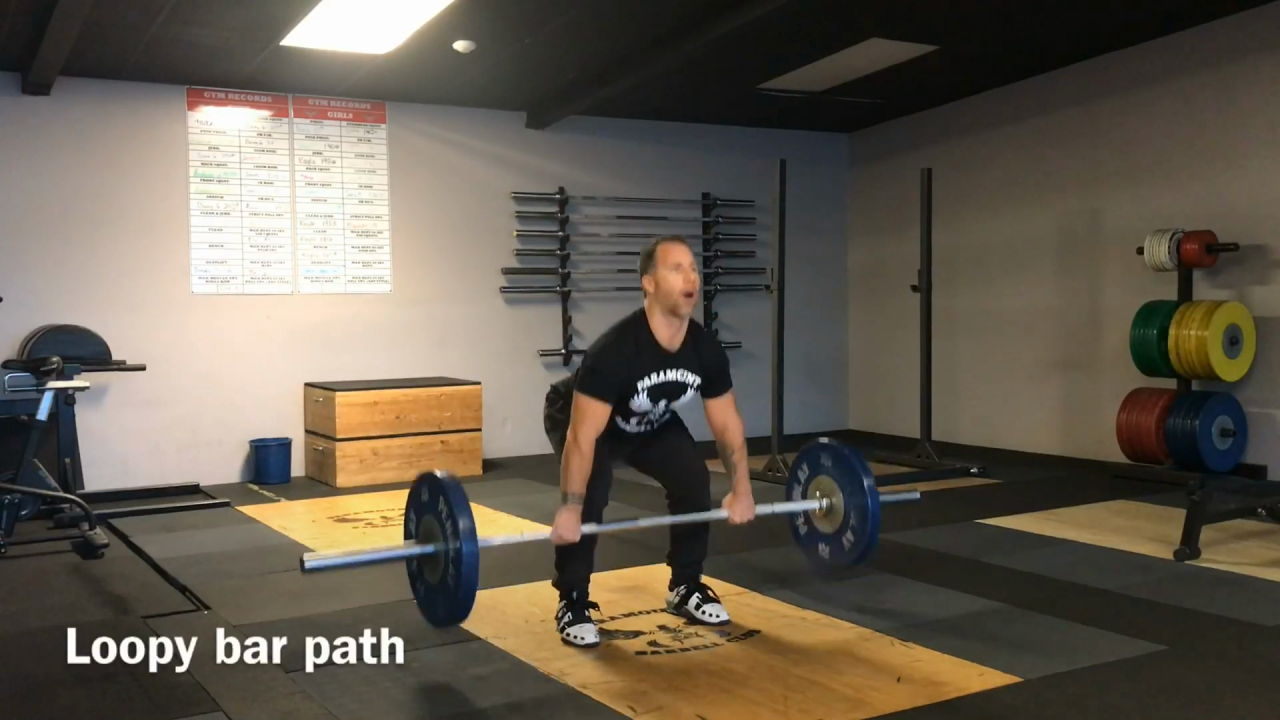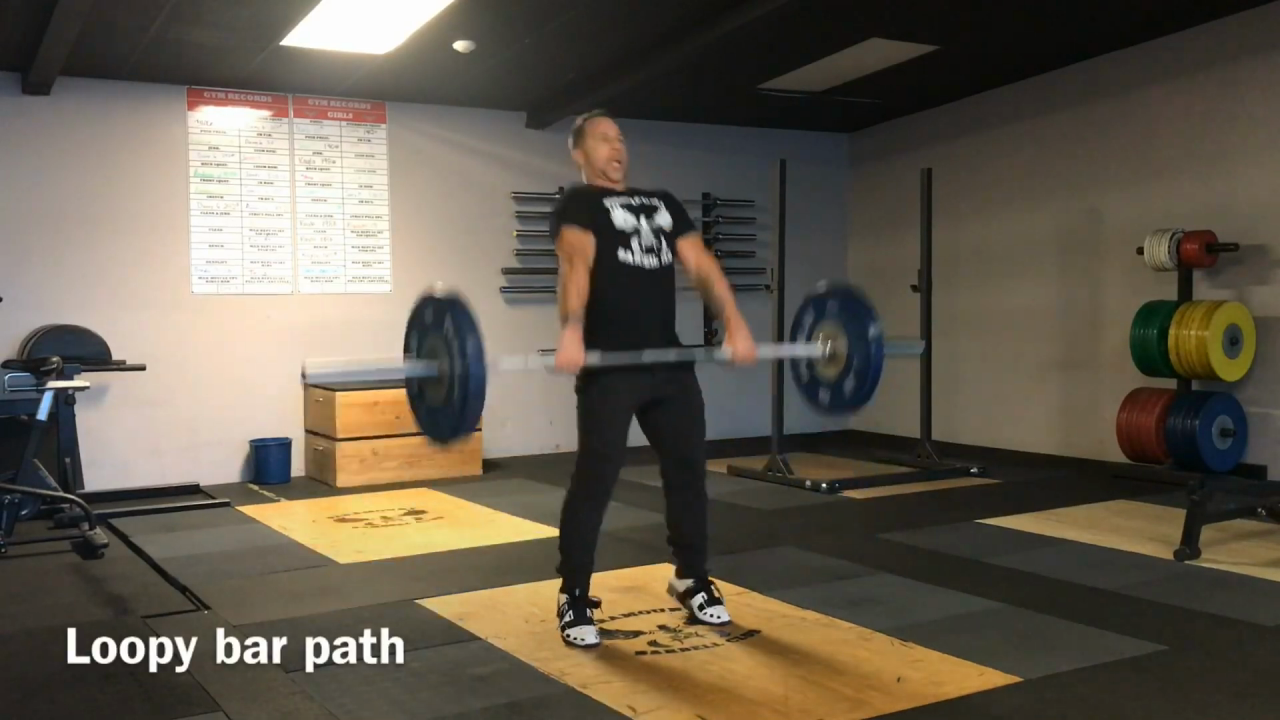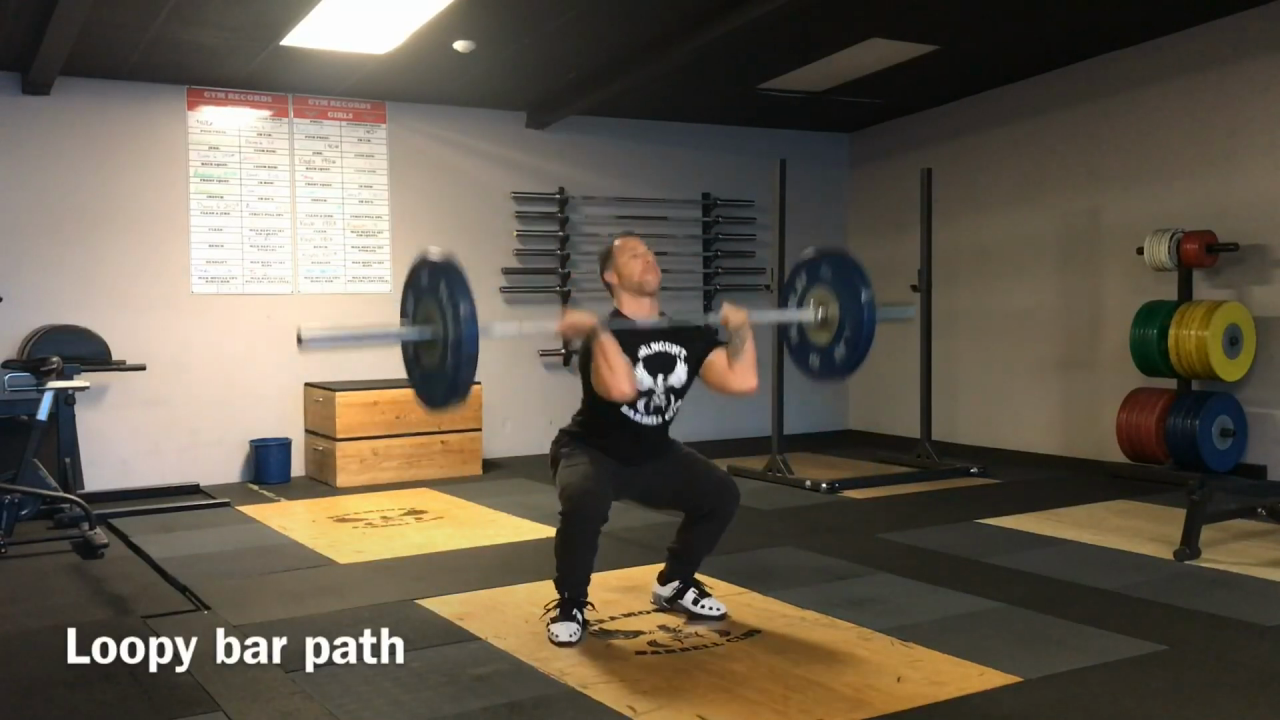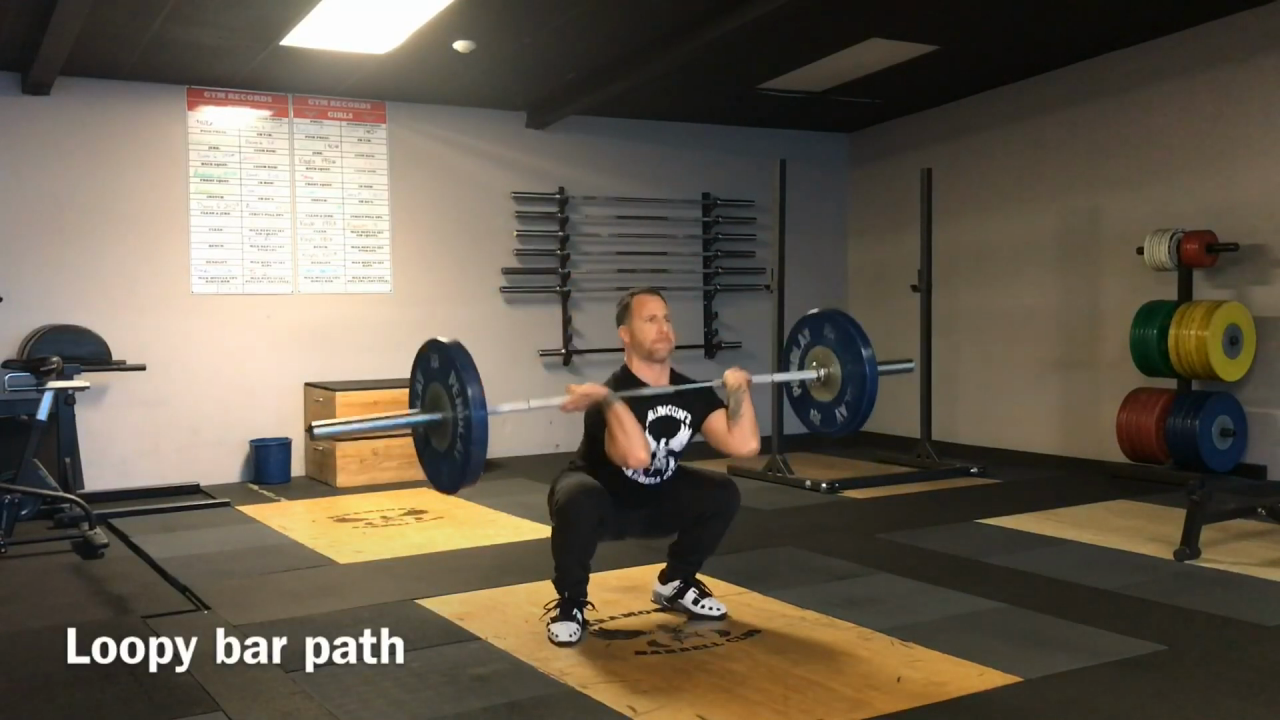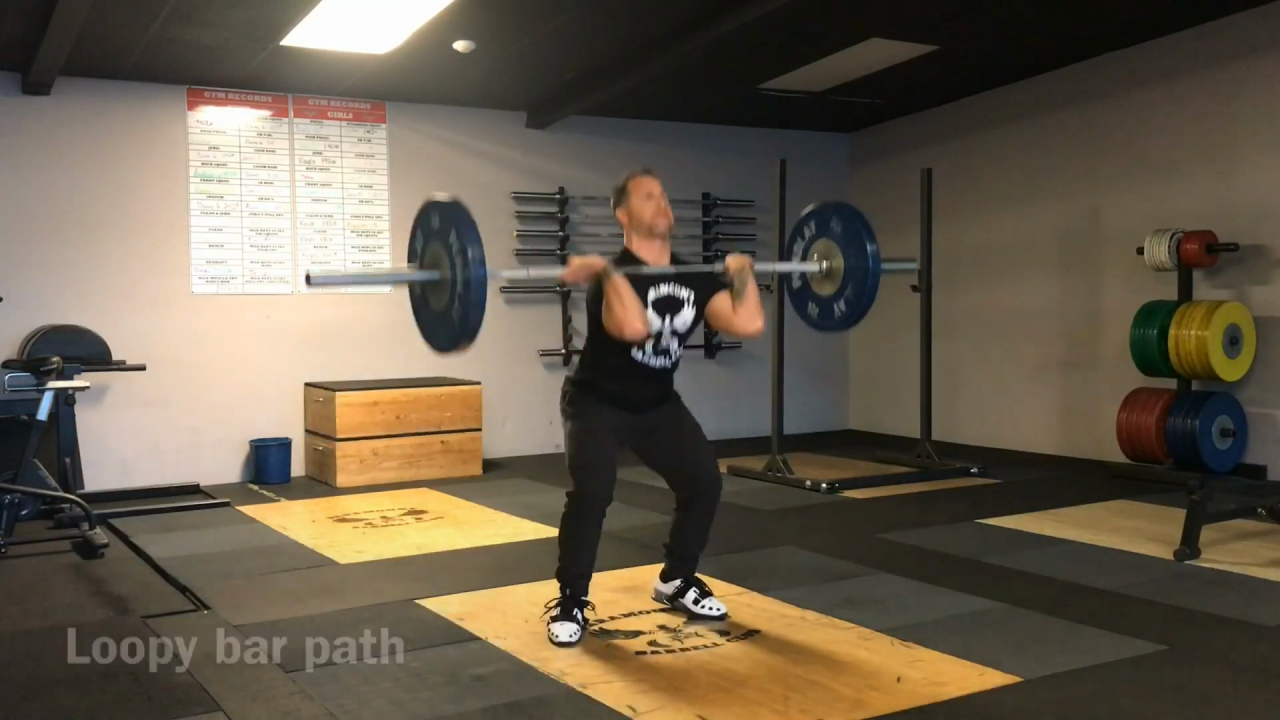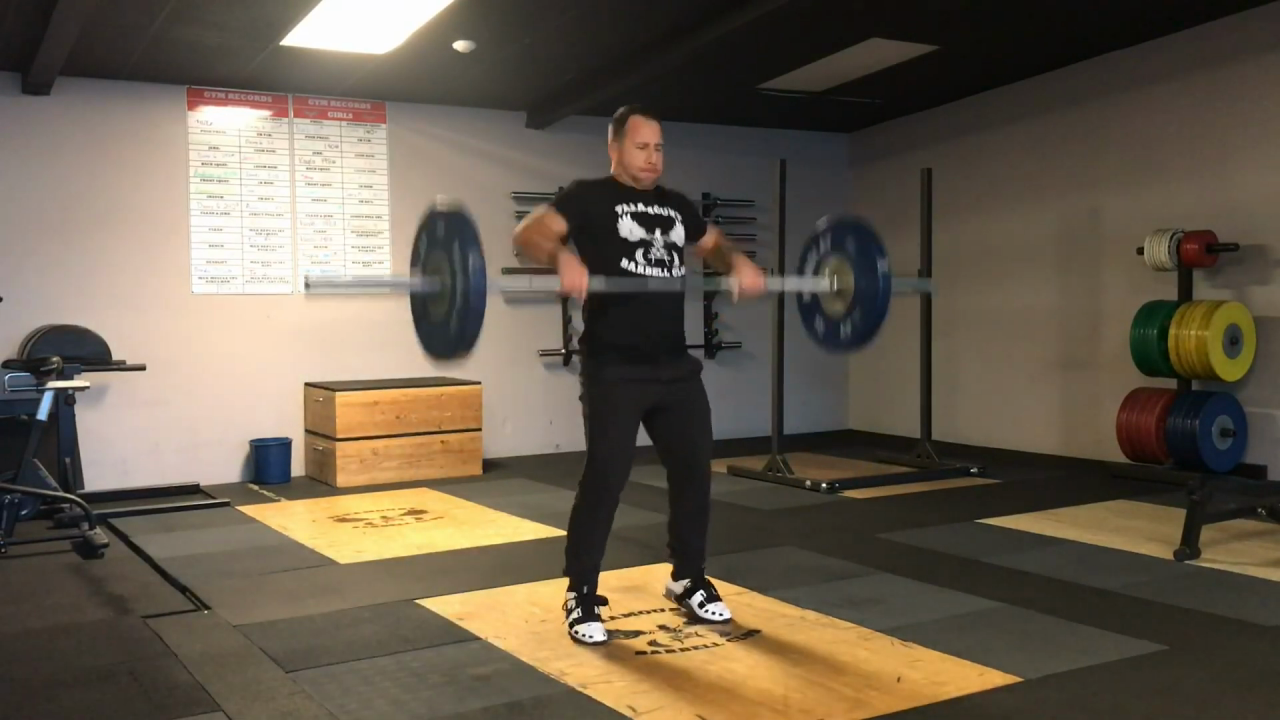
dt=0.5s
person 1, frame 1
left shoulder: (706, 350)
right shoulder: (615, 350)
left elbow: (727, 424)
right elbow: (583, 437)
left wrist: (741, 491)
right wrist: (569, 511)
left hip: (650, 422)
right hip: (577, 415)
left knee: (692, 479)
right knee: (591, 490)
left ankle: (686, 588)
right ankle: (572, 604)
person 1, frame 2
left shoulder: (660, 202)
right shoulder: (582, 202)
left elbow: (702, 265)
right elbow: (576, 260)
left wrist: (735, 324)
right wrist: (572, 331)
left hip: (669, 360)
right hip: (610, 364)
left knee: (686, 470)
right knee: (598, 476)
left ankle: (691, 581)
right ankle: (575, 601)
person 1, frame 3
left shoulder: (686, 336)
right shoulder: (607, 333)
left elbow: (743, 380)
right elbow: (620, 388)
left wrist: (737, 326)
right wrist: (595, 329)
left hip: (652, 454)
right hip: (590, 451)
left knee: (721, 493)
right knee: (586, 500)
left ankle: (674, 582)
right ankle: (569, 603)
person 1, frame 4
left shoulder: (691, 394)
right shoulder: (613, 398)
left elbow: (745, 444)
right elbow: (636, 456)
left wrist: (737, 389)
right wrist: (606, 399)
left hip: (653, 499)
right hip: (594, 492)
left knee: (722, 496)
right knee: (580, 506)
left ankle: (675, 583)
right ankle: (569, 603)
person 1, frame 5
left shoulder: (694, 278)
right shoulder: (614, 276)
left elbow: (749, 323)
right elbow: (634, 326)
left wrist: (740, 272)
right wrist: (604, 270)
left hip: (658, 403)
right hip: (597, 402)
left knee: (704, 479)
right knee: (593, 487)
left ankle: (677, 580)
right ankle: (571, 600)
person 1, frame 6
left shoulder: (676, 204)
right shoulder: (590, 197)
left elbow: (713, 246)
right elbow: (529, 233)
left wrist: (738, 265)
right wrist: (565, 260)
left hip: (676, 365)
right hip: (615, 367)
left knee: (694, 473)
right knee: (606, 476)
left ankle: (688, 581)
right ankle: (582, 596)
